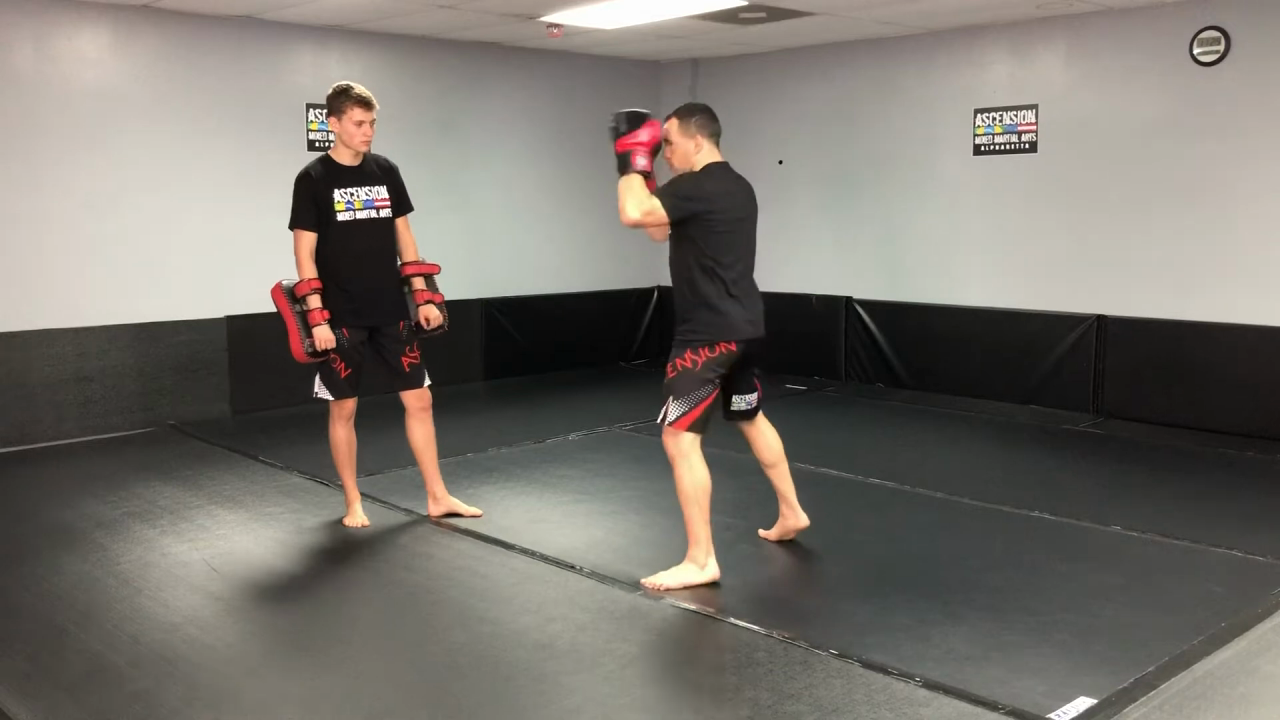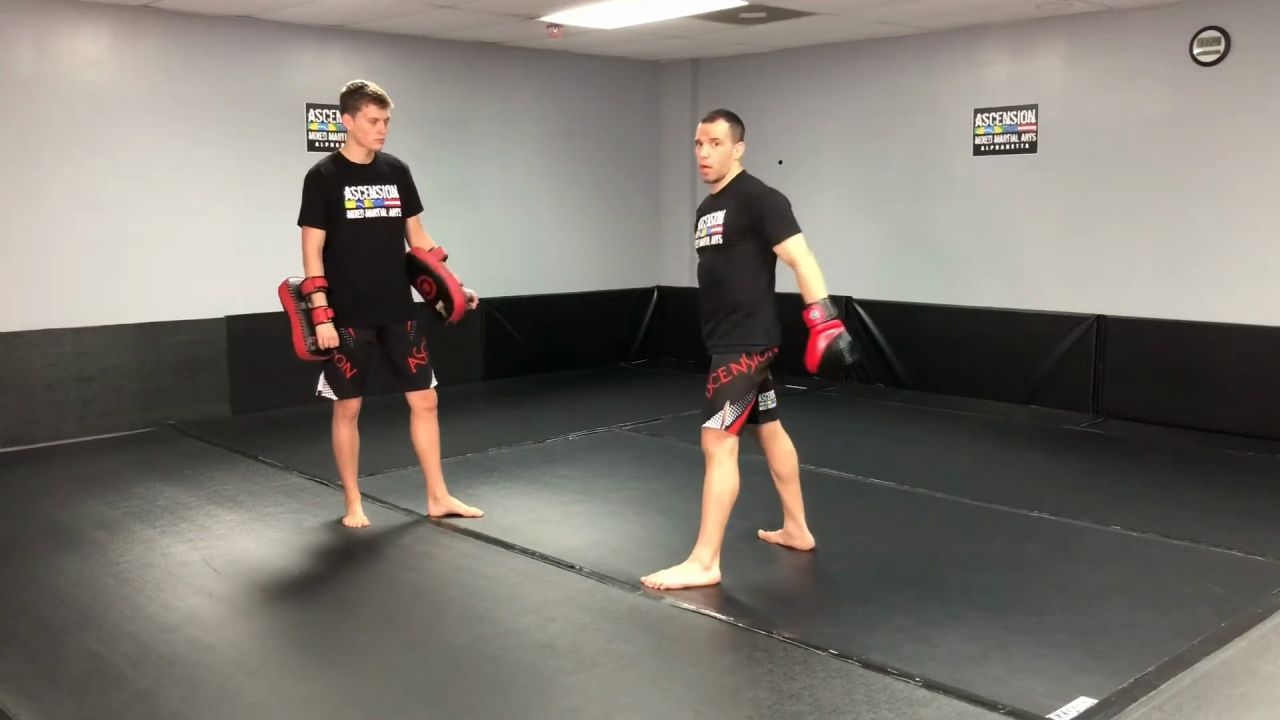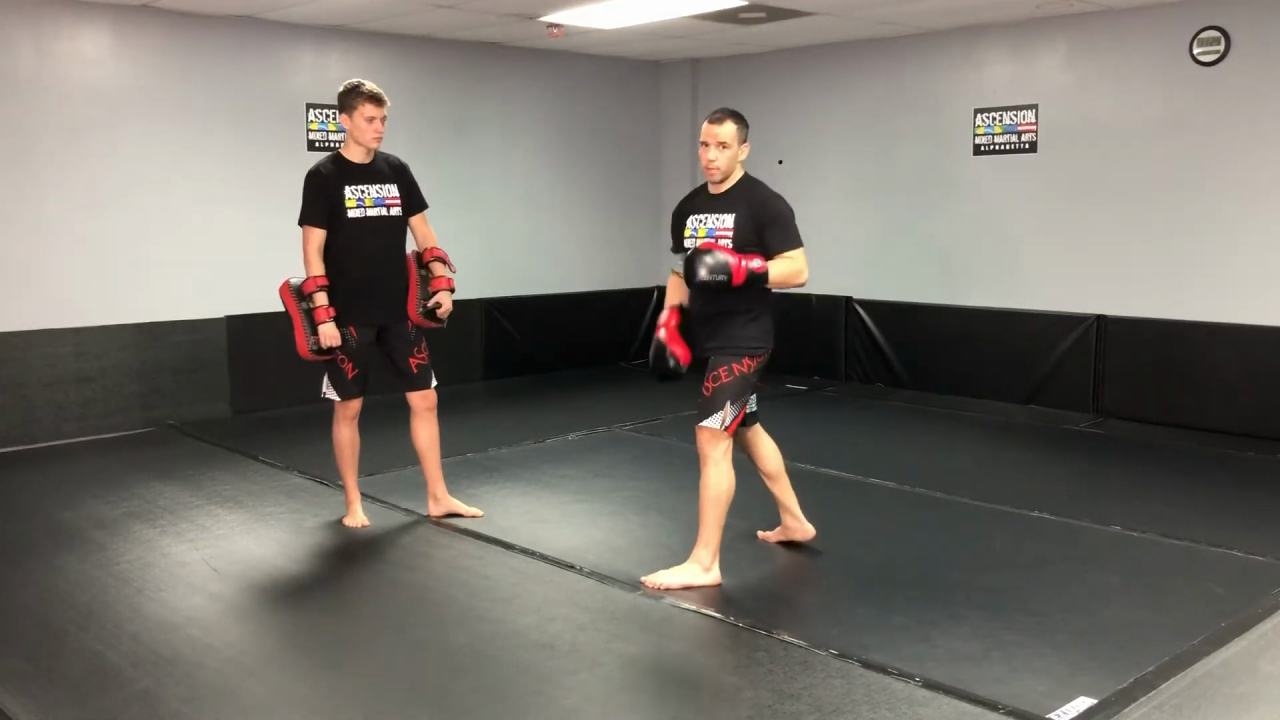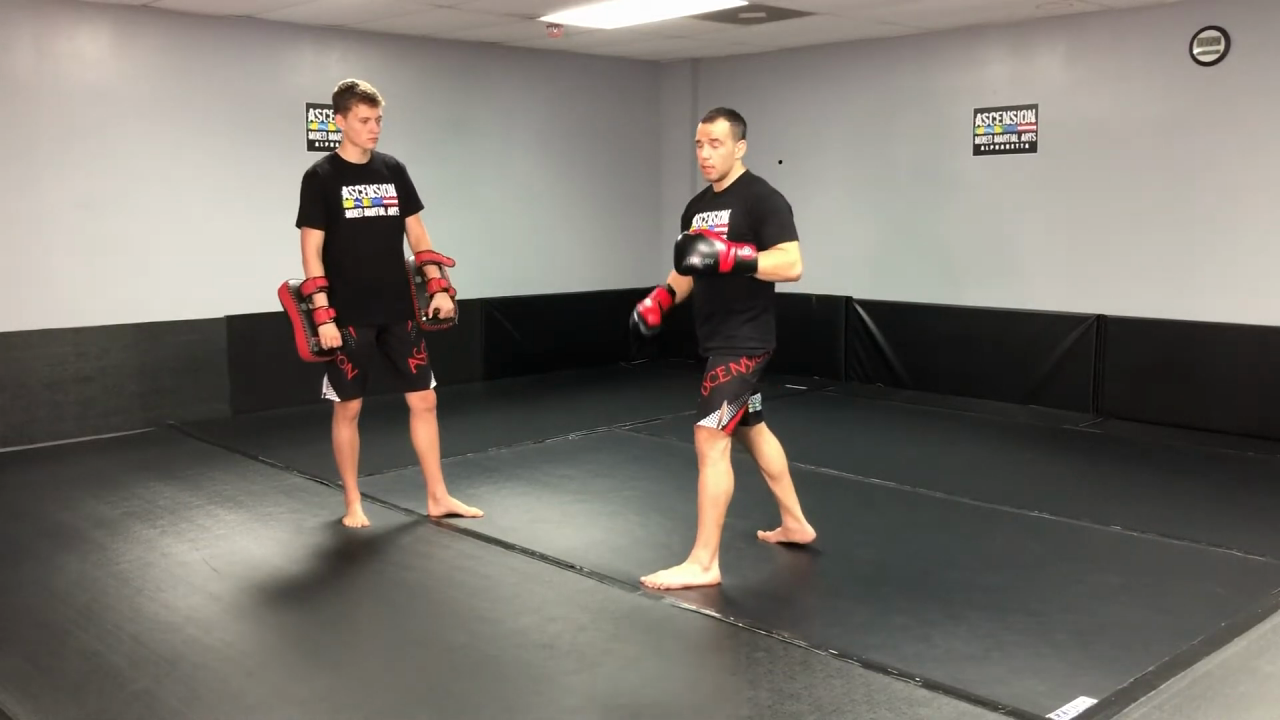
dt=1s
person 1, frame 1
left shoulder: (697, 186)
right shoulder: (737, 188)
left elbow: (633, 213)
right elbow: (663, 228)
left wrist: (634, 158)
right wrist: (644, 175)
left hip: (709, 334)
right hip: (744, 325)
left knee: (679, 438)
right knee: (750, 418)
left ankle: (701, 561)
right ankle: (791, 513)
person 1, frame 2
left shoulder: (757, 198)
right shoulder: (707, 207)
left elbow: (800, 259)
left wrist: (823, 319)
left hip: (744, 341)
right hip: (728, 339)
left knee: (718, 442)
right knee: (767, 428)
left ankle: (705, 561)
right ankle: (796, 528)
person 1, frame 3
left shoulder: (764, 203)
right shoulder: (688, 207)
left elbow: (797, 271)
right elbow: (679, 275)
left wrist: (739, 269)
right wrist: (668, 324)
left hip: (742, 340)
right hip: (710, 339)
left knee: (711, 440)
right knee: (747, 429)
left ankle: (704, 562)
right ankle: (794, 520)
person 1, frame 4
left shoulder: (762, 198)
right shoulder: (697, 206)
left elbow: (791, 265)
right elbow: (688, 272)
left wrist: (728, 254)
right wrist: (659, 300)
left hip: (743, 340)
right hip: (718, 338)
left knee: (710, 439)
right knee: (752, 428)
left ankle: (704, 562)
right ankle: (795, 523)
person 2, frame 1
left shoulder: (386, 171)
right shoulder: (313, 179)
right elbow: (305, 254)
left wrist: (423, 295)
right wrist: (317, 316)
left hip: (391, 311)
right hip: (341, 317)
left knee: (418, 399)
right knee: (343, 409)
left ankle: (437, 496)
right ankle: (353, 503)
person 2, frame 2
left shoulder: (396, 170)
right shoulder: (324, 176)
left elbow: (417, 236)
right elbow: (312, 250)
right wrist: (321, 314)
left hip: (398, 311)
right hip: (348, 316)
left knee: (424, 399)
right knee: (347, 407)
left ankle: (437, 496)
right ankle: (353, 503)
person 2, frame 3
left shoulder: (396, 169)
right shoulder: (324, 176)
left elbow: (422, 231)
right elbow: (313, 249)
left wrist: (442, 283)
right wrist: (323, 314)
left hip: (400, 310)
right hip: (349, 316)
left knee: (425, 399)
right knee: (348, 407)
left ankle: (438, 497)
right ankle: (353, 503)
person 2, frame 4
left shoulder: (393, 169)
right shoulder: (321, 177)
left elbow: (416, 232)
right elbow: (312, 251)
left wrist: (439, 287)
right wrist: (323, 315)
left hip: (399, 311)
right hip: (349, 316)
left knee: (424, 399)
right knee: (348, 408)
left ankle: (438, 497)
right ankle: (353, 503)
